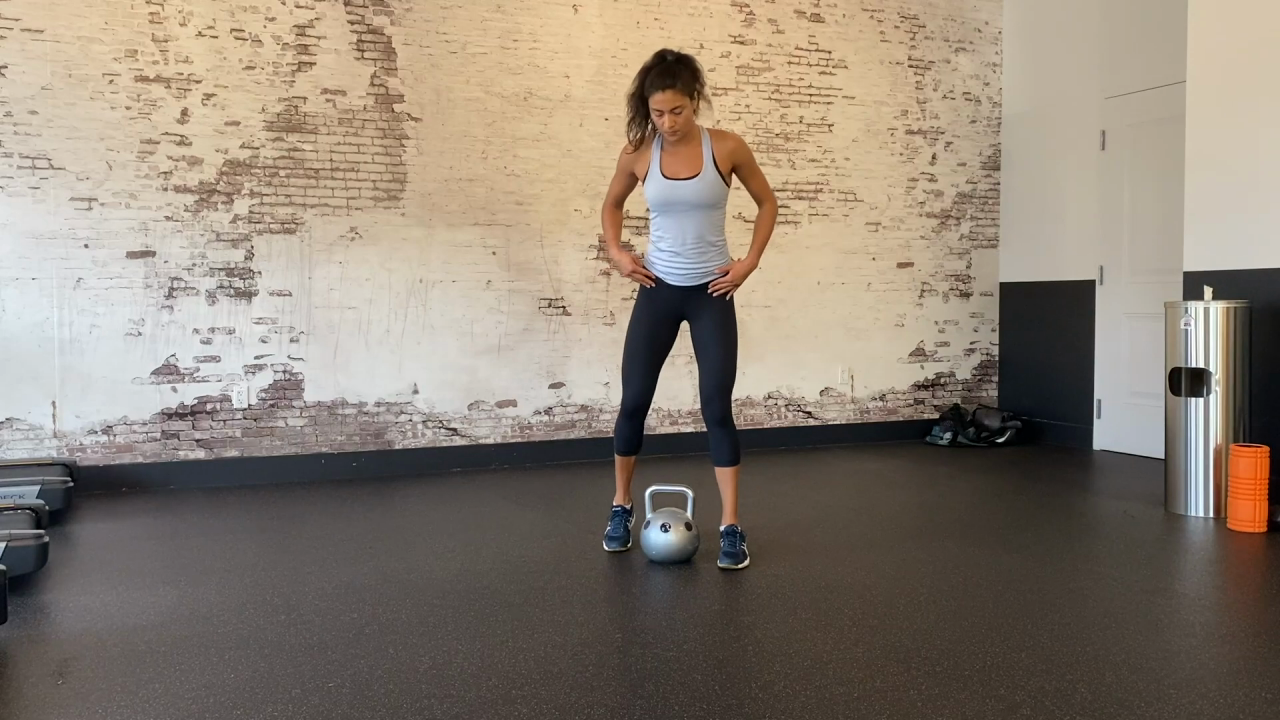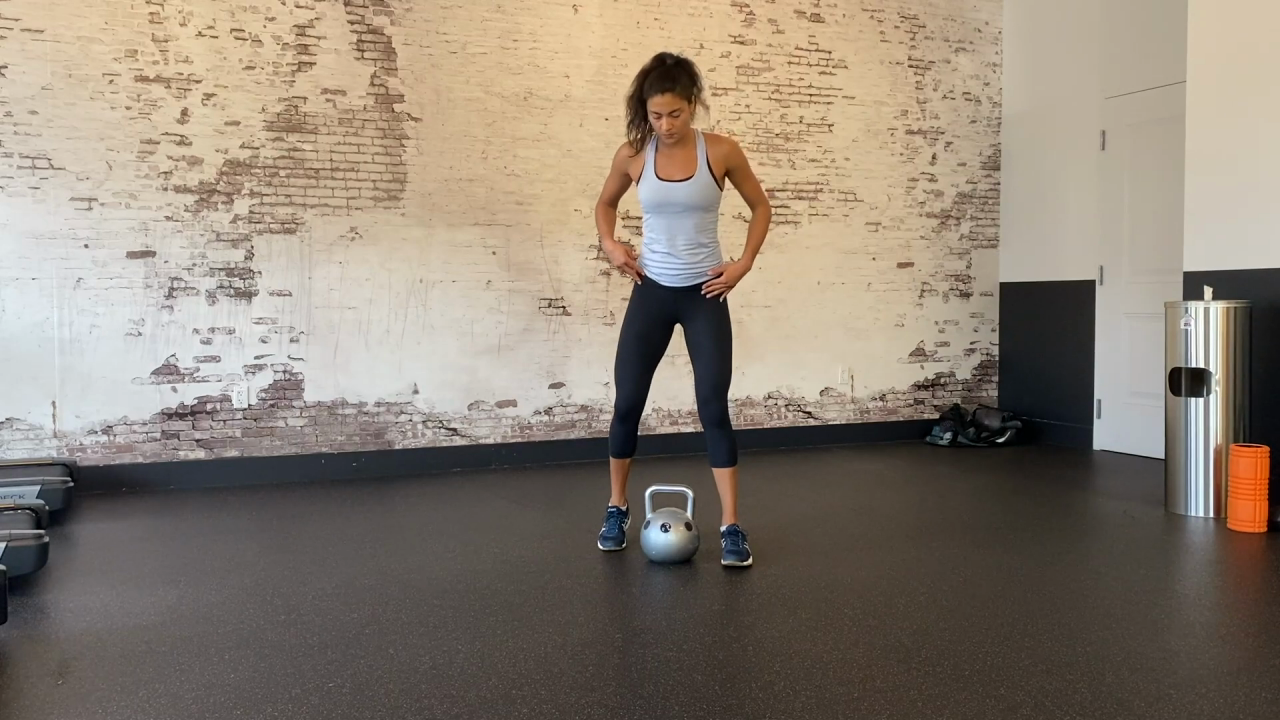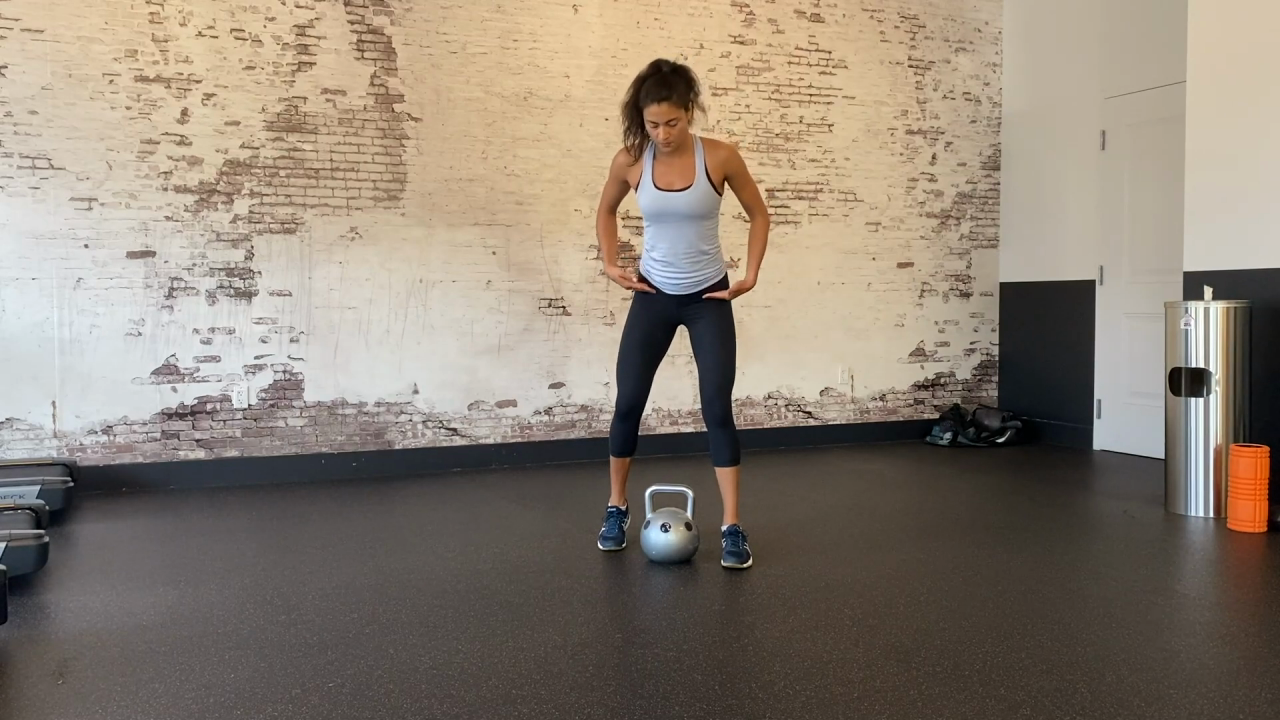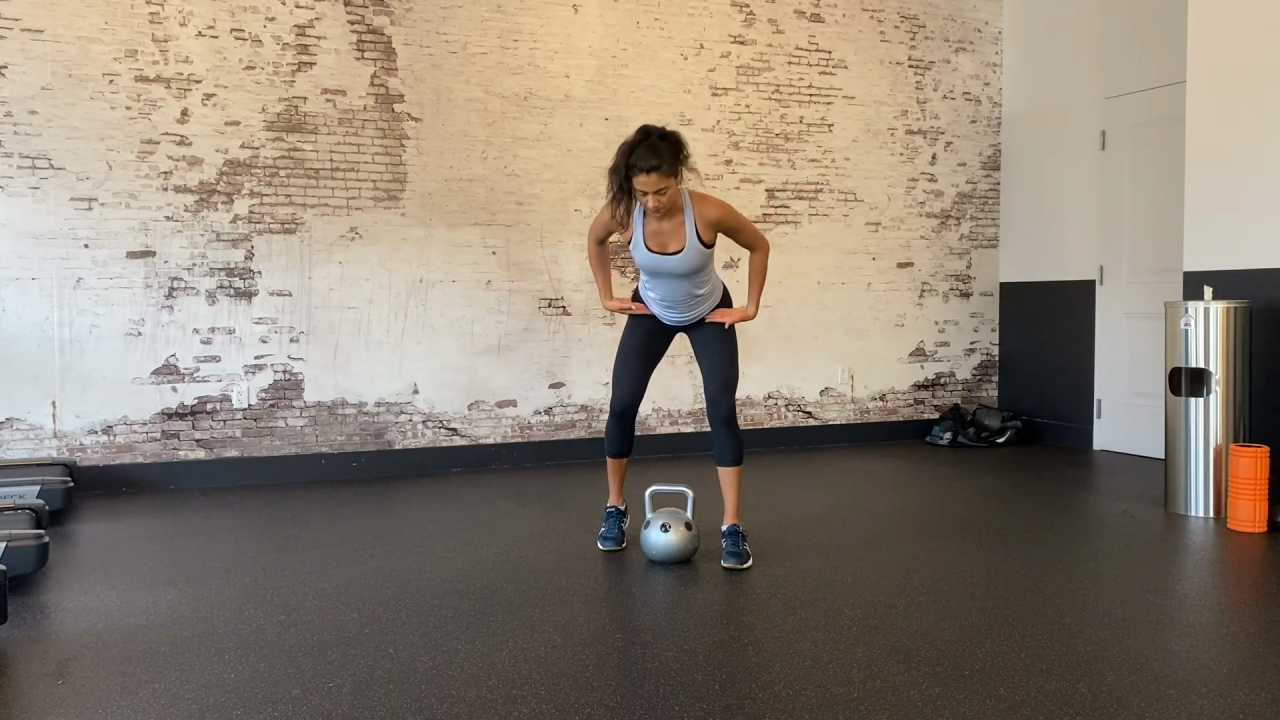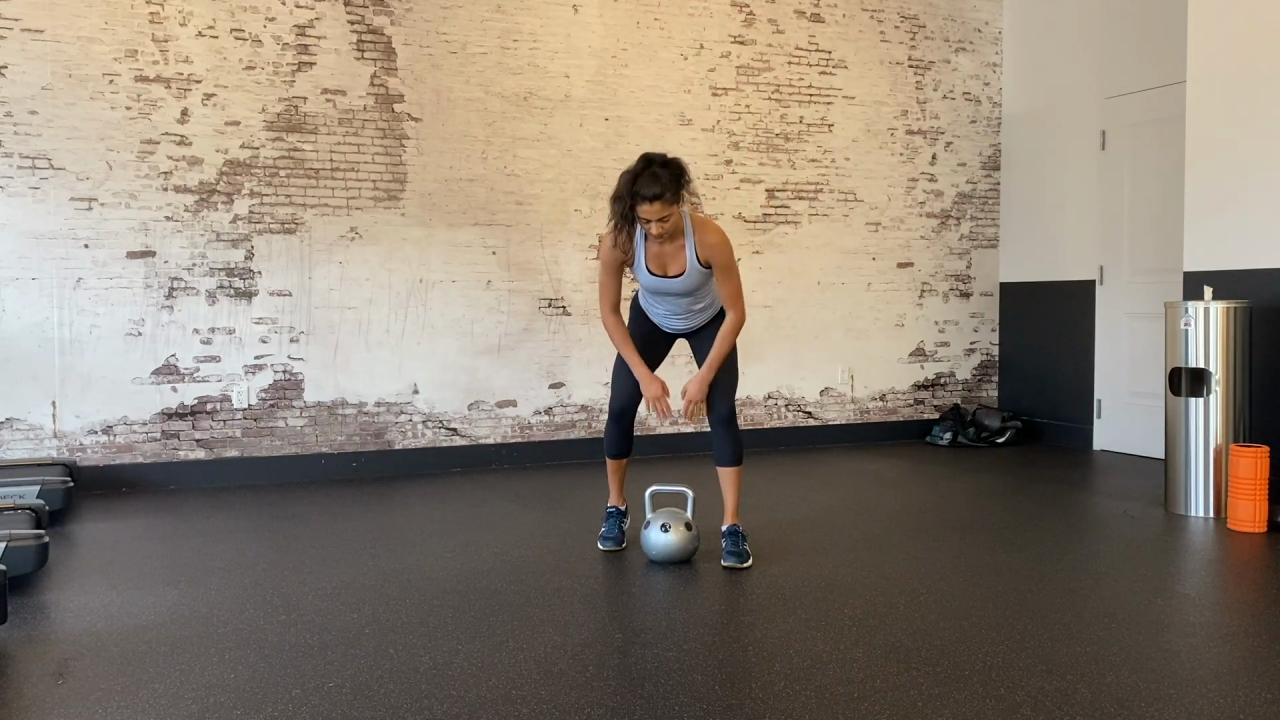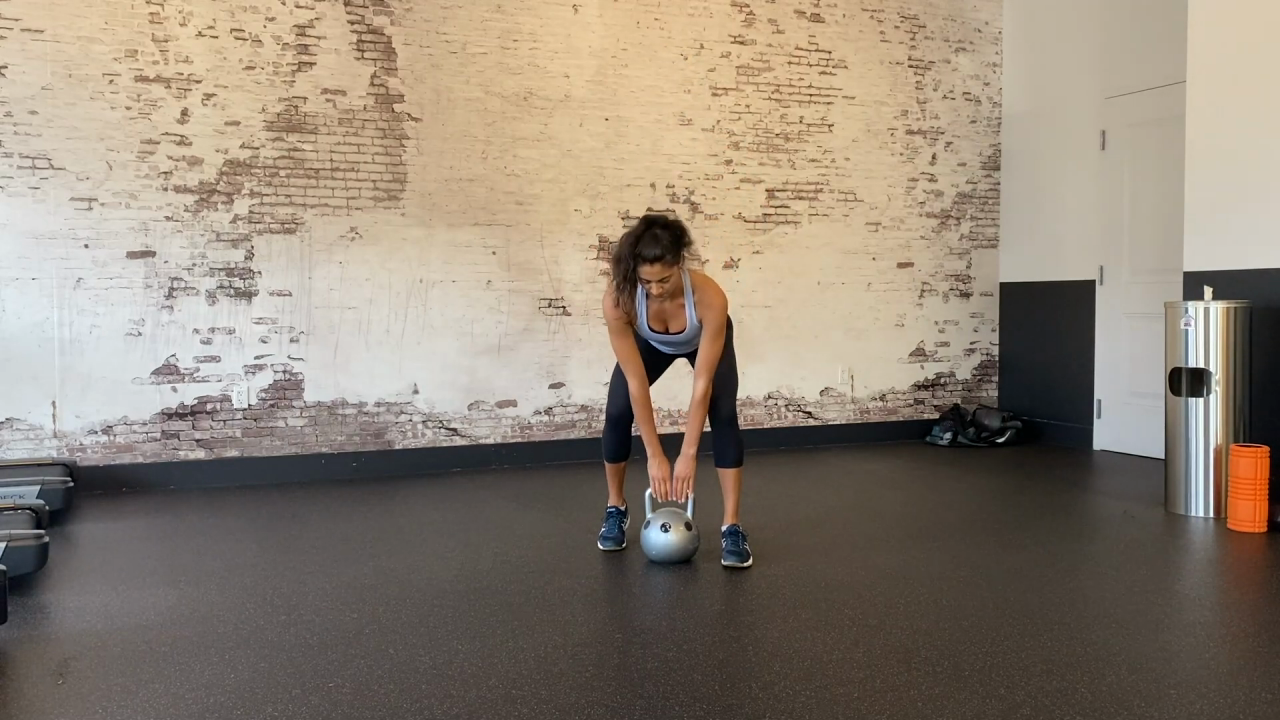
dt=0.5s
person 1, frame 1
left shoulder: (728, 147)
right shoulder: (636, 153)
left elbow: (766, 202)
right elbow: (612, 205)
left wrist: (750, 260)
right wrist: (616, 252)
left hip: (711, 292)
right hip: (658, 290)
left knee: (716, 407)
right knee: (634, 400)
left ankle: (731, 527)
right ankle: (622, 505)
person 1, frame 2
left shoulder: (722, 151)
right shoulder: (631, 154)
left elbow: (760, 207)
right elbow: (605, 203)
left wrist: (744, 263)
right wrist: (609, 245)
left hip: (705, 294)
right hip: (651, 292)
left knee: (714, 408)
right knee: (627, 403)
left ankle: (732, 527)
right ankle: (616, 508)
person 1, frame 3
left shoulder: (720, 157)
right shoulder: (629, 160)
left elbow: (759, 214)
right elbow: (606, 210)
left wrist: (750, 275)
right wrist: (610, 263)
left hip: (709, 297)
right hip: (653, 296)
left knee: (717, 408)
right knee: (628, 402)
left ankle: (732, 527)
right ankle: (616, 508)
person 1, frame 4
left shoulder: (710, 212)
right shoulder: (619, 213)
left elbow: (760, 247)
right elbow: (595, 241)
left wrist: (751, 306)
right wrist: (607, 296)
left hip: (709, 315)
right hip: (651, 313)
left knee: (722, 409)
right knee: (622, 406)
left ankle: (732, 527)
right ankle: (615, 508)
person 1, frame 5
left shoulder: (710, 237)
right shoulder: (620, 239)
left elbow: (735, 311)
right elbow: (609, 310)
left wrist: (704, 378)
right wrist: (643, 374)
left hip: (708, 322)
right hip: (650, 320)
left knee: (722, 411)
right knee: (621, 407)
left ankle: (732, 526)
right ankle: (616, 508)
person 1, frame 6
left shoulder: (710, 298)
right shoulder: (617, 300)
left elbow: (702, 386)
right elbow: (636, 385)
left wrist: (688, 455)
right wrist: (655, 455)
left hip: (703, 341)
right hip: (649, 343)
left knee: (723, 414)
right knee: (617, 414)
left ankle: (732, 527)
right ankle: (616, 508)
